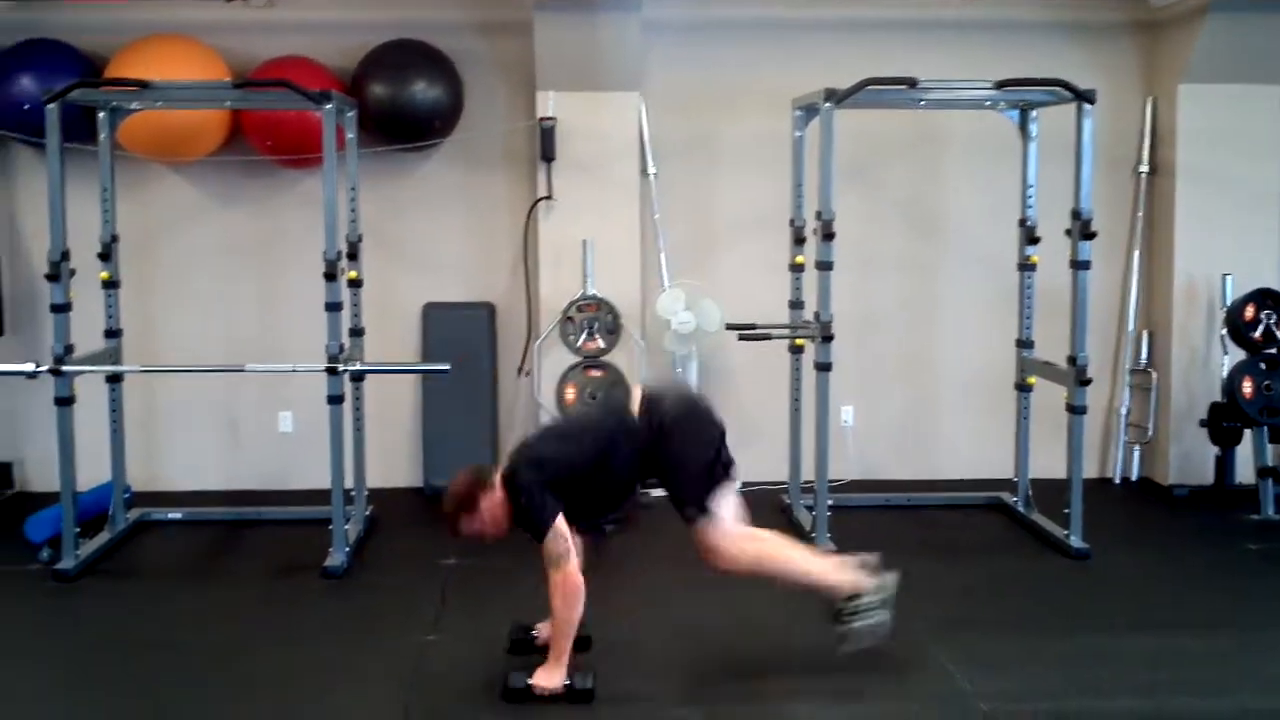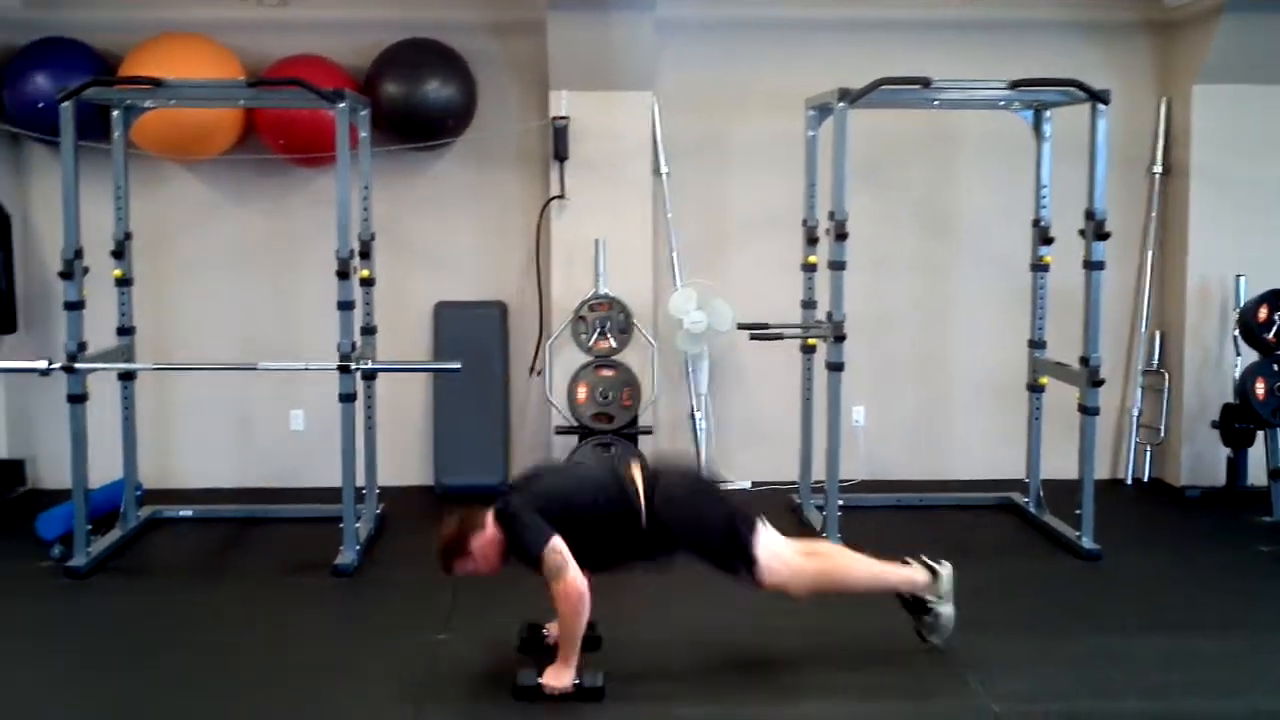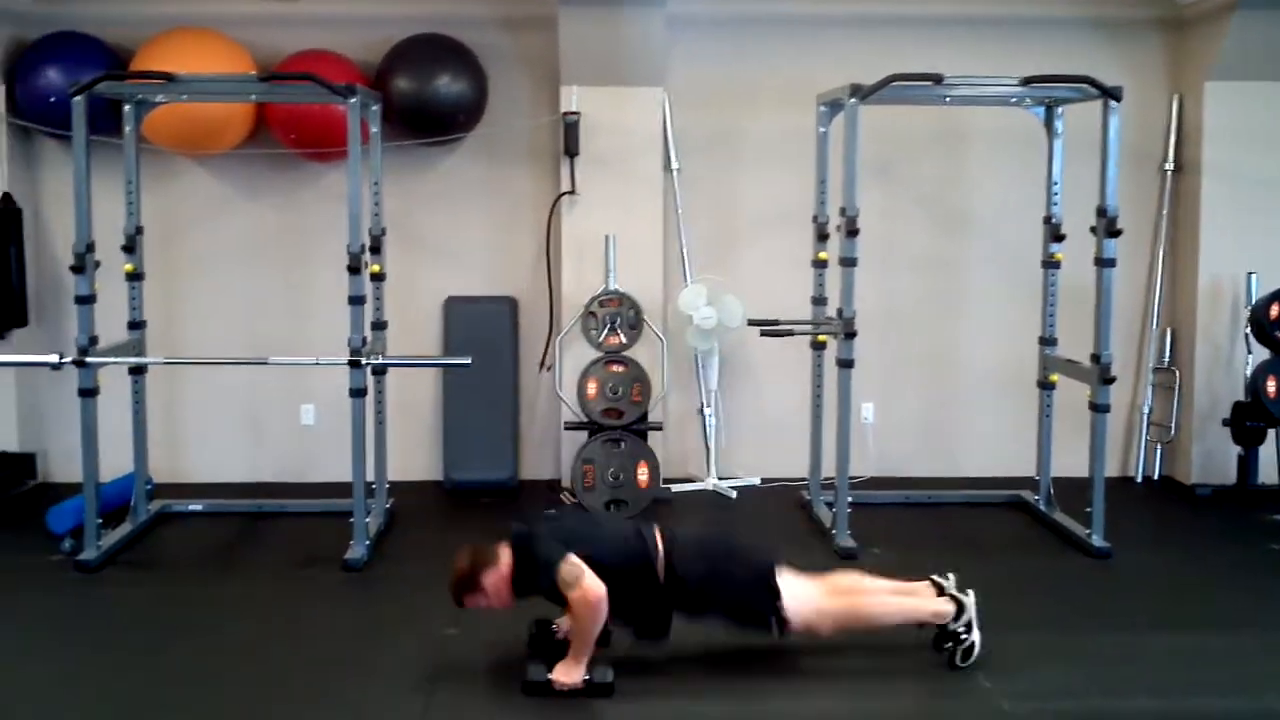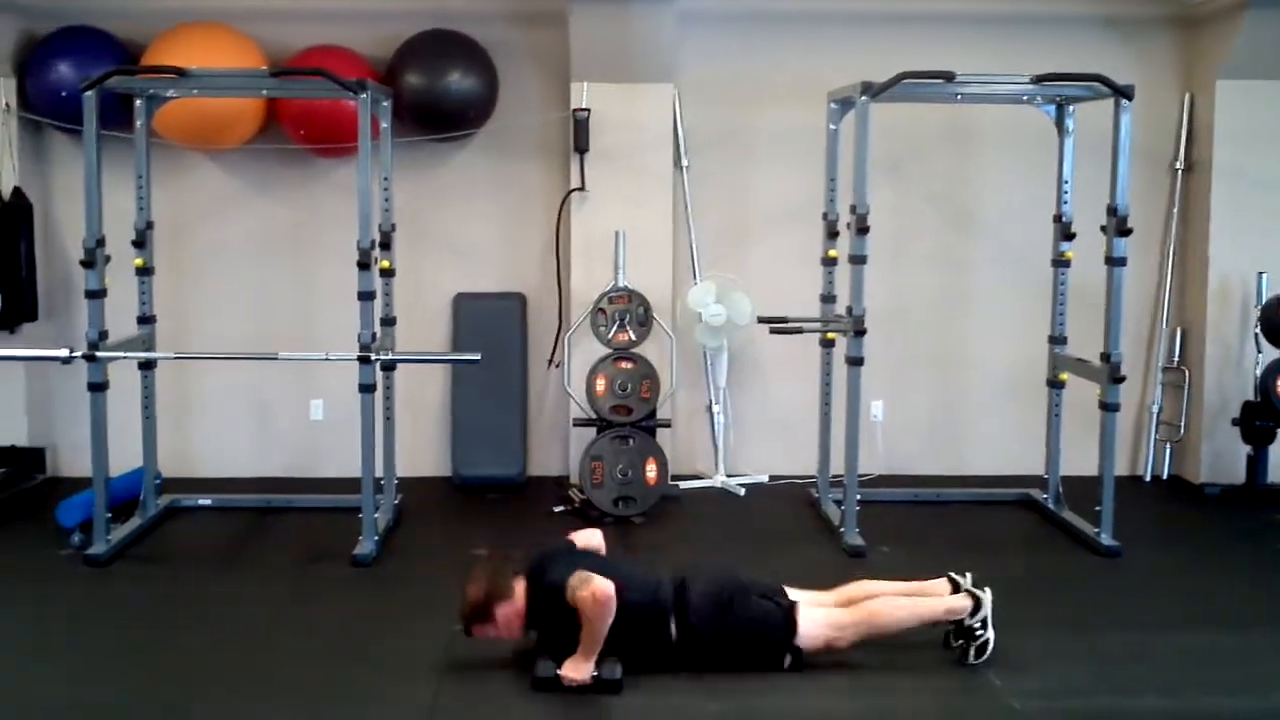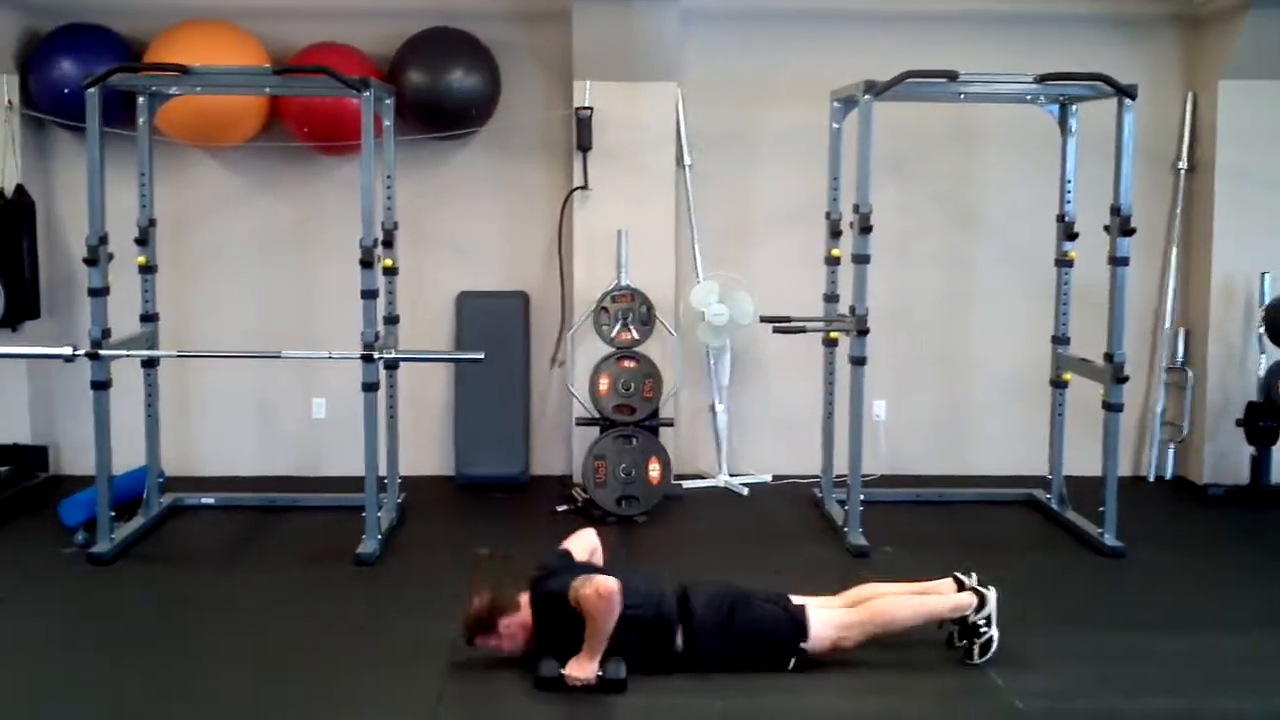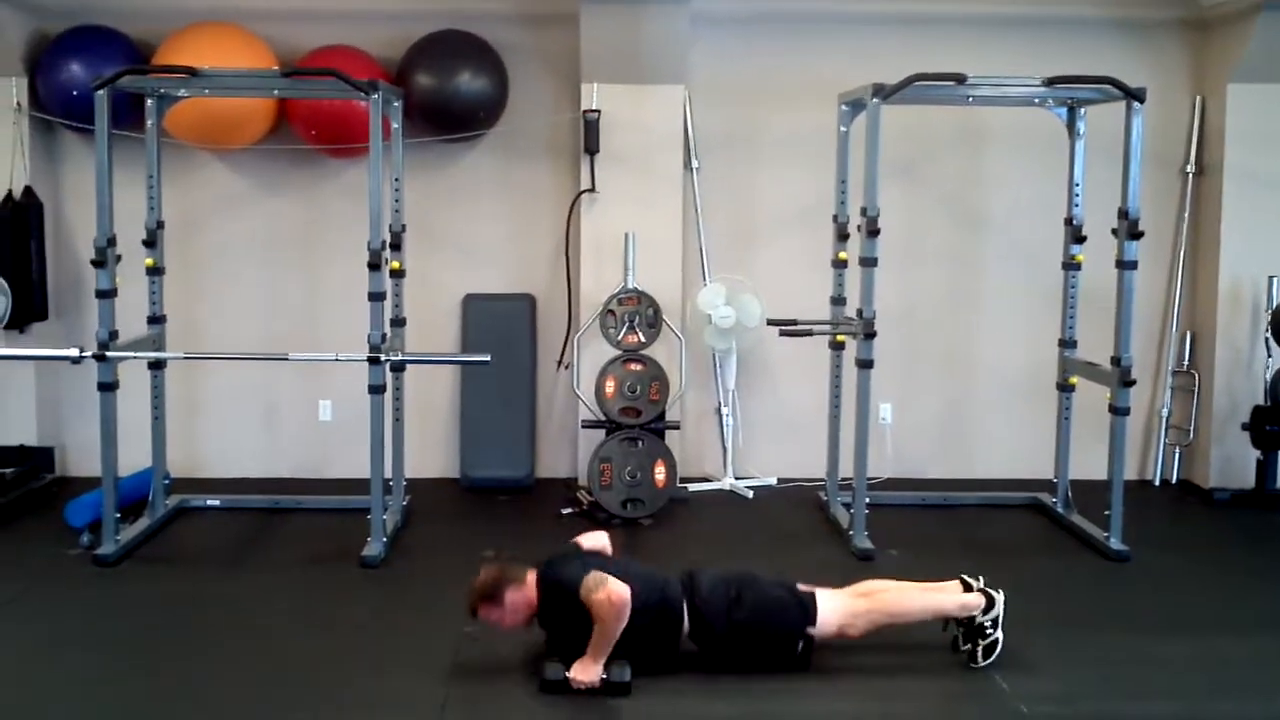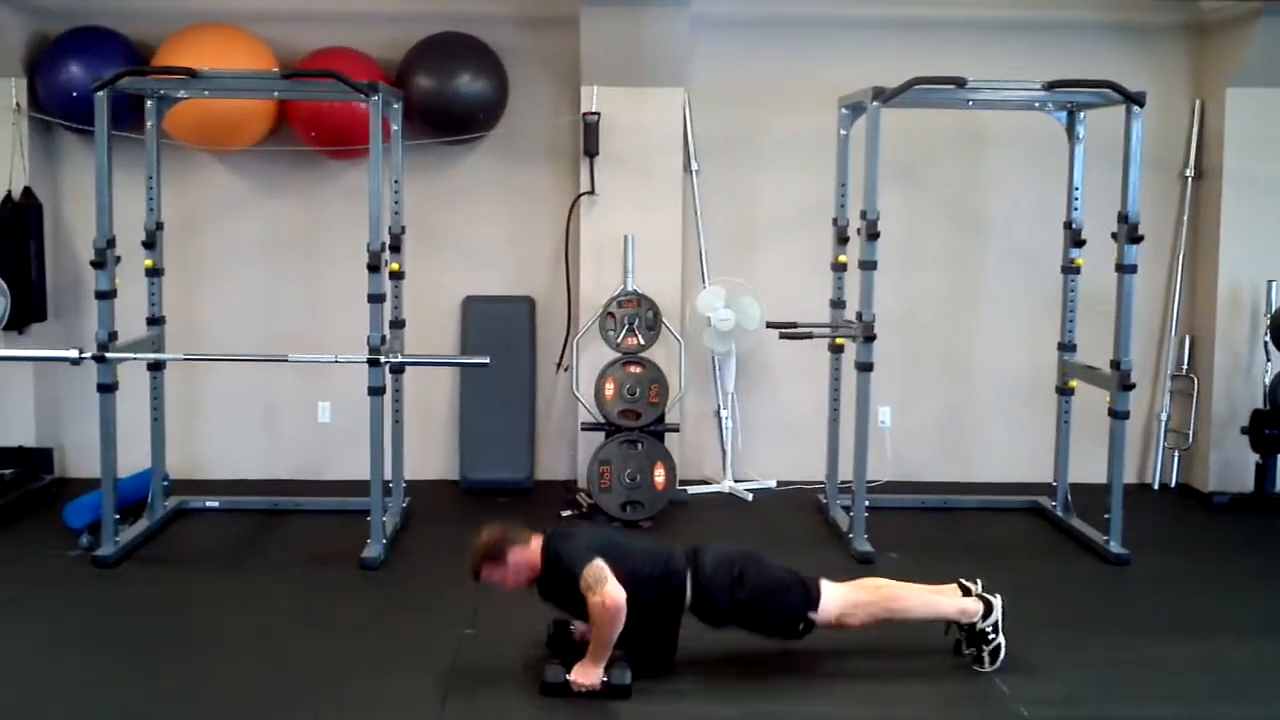
dt=0.1s
person 1, frame 1
left shoulder: (524, 488)
left elbow: (568, 577)
right elbow: (567, 553)
left wrist: (556, 664)
right wrist: (558, 623)
left hip: (668, 431)
right hip: (663, 417)
left knee: (725, 547)
right knee: (727, 537)
left ankle: (857, 587)
right ankle: (850, 572)
person 1, frame 2
left shoulder: (516, 522)
right shoulder: (520, 506)
left elbow: (574, 590)
left wrist: (564, 663)
right wrist: (568, 620)
left hip: (665, 505)
right hip: (658, 492)
left knee: (783, 570)
right knee: (783, 556)
left ankle: (920, 581)
right ankle: (913, 573)
person 1, frame 3
left shoulder: (531, 550)
right shoulder: (531, 536)
left elbow: (592, 594)
left wrist: (575, 663)
right wrist: (579, 620)
left hip: (685, 572)
right hip: (678, 556)
left knee: (816, 613)
right knee: (811, 592)
left ankle: (947, 610)
right ankle: (933, 590)
person 1, frame 4
left shoulder: (545, 589)
right shoulder: (544, 568)
left elbow: (600, 595)
right elbow: (593, 535)
left wrist: (584, 658)
left hip: (699, 625)
right hip: (692, 603)
left knee: (838, 630)
right knee: (830, 601)
left ankle: (965, 607)
right ankle: (950, 588)
person 1, frame 5
left shoulder: (550, 598)
right shoulder: (548, 579)
left elbow: (604, 591)
right elbow: (588, 536)
left wrist: (588, 657)
left hip: (706, 632)
right hip: (697, 607)
left knee: (844, 630)
right knee: (836, 606)
left ankle: (968, 604)
right ankle: (955, 588)
person 1, frame 6
left shoulder: (558, 581)
right shoulder: (558, 566)
left elbow: (616, 597)
right elbow: (600, 540)
left wrist: (593, 659)
right wrist: (595, 626)
left hip: (714, 611)
right hip: (706, 593)
left knee: (847, 618)
right knee: (841, 602)
left ankle: (976, 606)
right ankle: (962, 591)
person 1, frame 7
left shoulder: (561, 556)
right shoulder: (558, 544)
left elbow: (612, 599)
left wrist: (593, 662)
right wrist: (596, 625)
left hip: (712, 585)
right hip: (702, 572)
left knee: (847, 608)
right knee: (839, 595)
left ankle: (973, 610)
right ankle: (960, 594)
